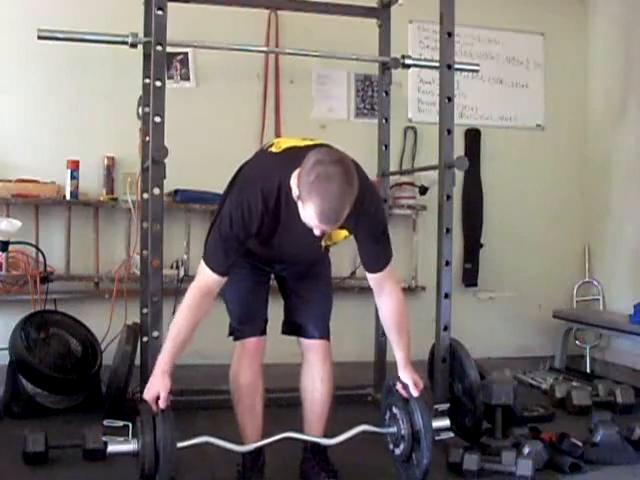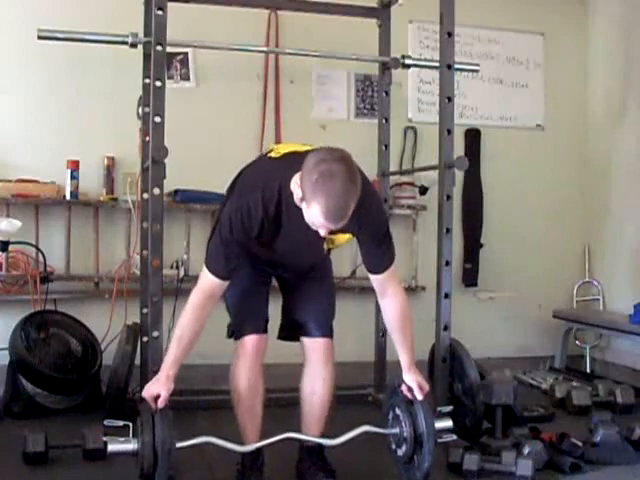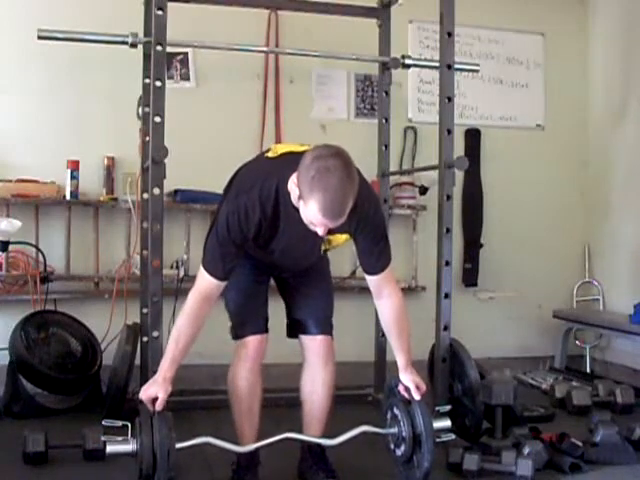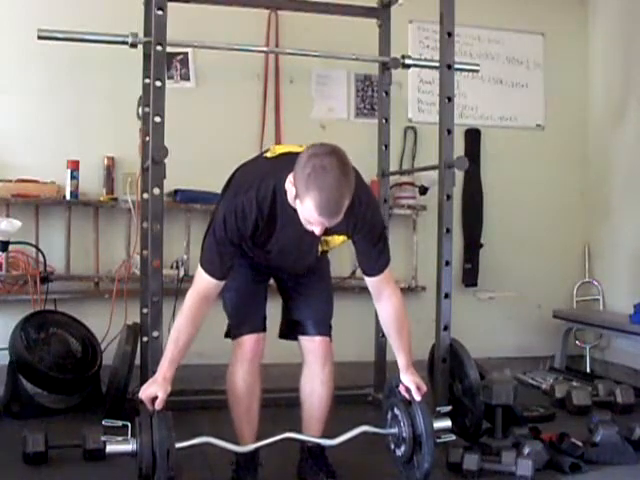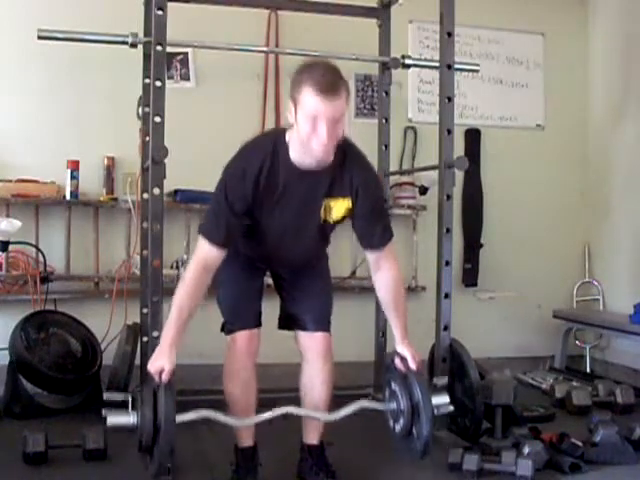
dt=0.7s
person 1, frame 1
left shoulder: (364, 200)
right shoulder: (252, 194)
left elbow: (385, 285)
right elbow: (204, 287)
left wrist: (403, 363)
right wrist: (162, 370)
left hip: (307, 257)
right hip: (248, 250)
left knee: (317, 345)
right knee: (250, 344)
person 1, frame 2
left shoulder: (365, 203)
right shoulder: (252, 198)
left elbow: (388, 288)
right elbow: (207, 291)
left wrist: (408, 366)
right wrist: (167, 372)
left hip: (308, 259)
right hip: (249, 254)
left knee: (320, 346)
right knee: (251, 343)
person 1, frame 3
left shoulder: (363, 202)
right shoulder: (249, 197)
left elbow: (384, 289)
right elbow: (204, 292)
left wrist: (404, 366)
right wrist: (164, 375)
left hip: (307, 259)
right hip: (248, 254)
left knee: (320, 345)
right knee: (252, 344)
person 1, frame 4
left shoulder: (361, 203)
right shoulder: (247, 197)
left elbow: (383, 290)
right elbow: (203, 291)
left wrist: (405, 366)
right wrist: (164, 374)
left hip: (307, 261)
right hip: (246, 255)
left knee: (318, 346)
right knee: (249, 345)
person 1, frame 5
left shoulder: (357, 174)
right shoulder: (252, 164)
left elbow: (382, 262)
right elbow: (204, 260)
left wrist: (400, 338)
right wrist: (168, 343)
left hip: (304, 255)
right hip: (243, 251)
left knee: (318, 346)
right knee: (243, 343)
